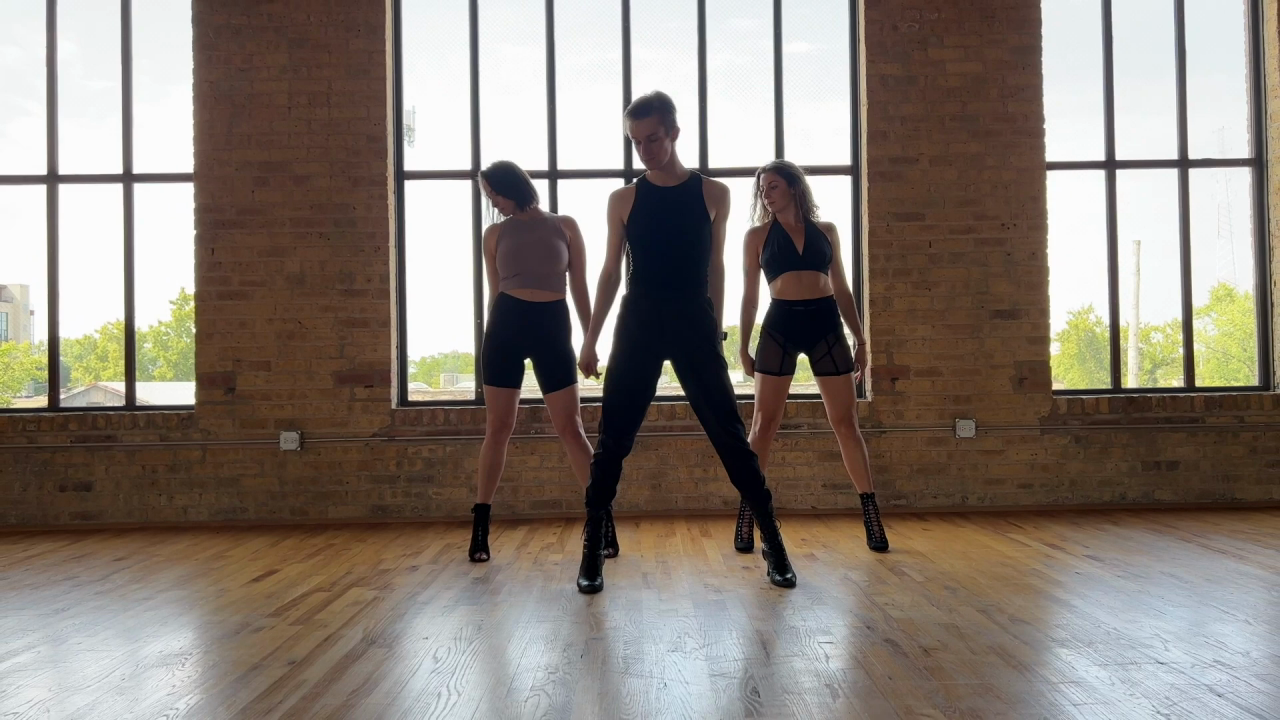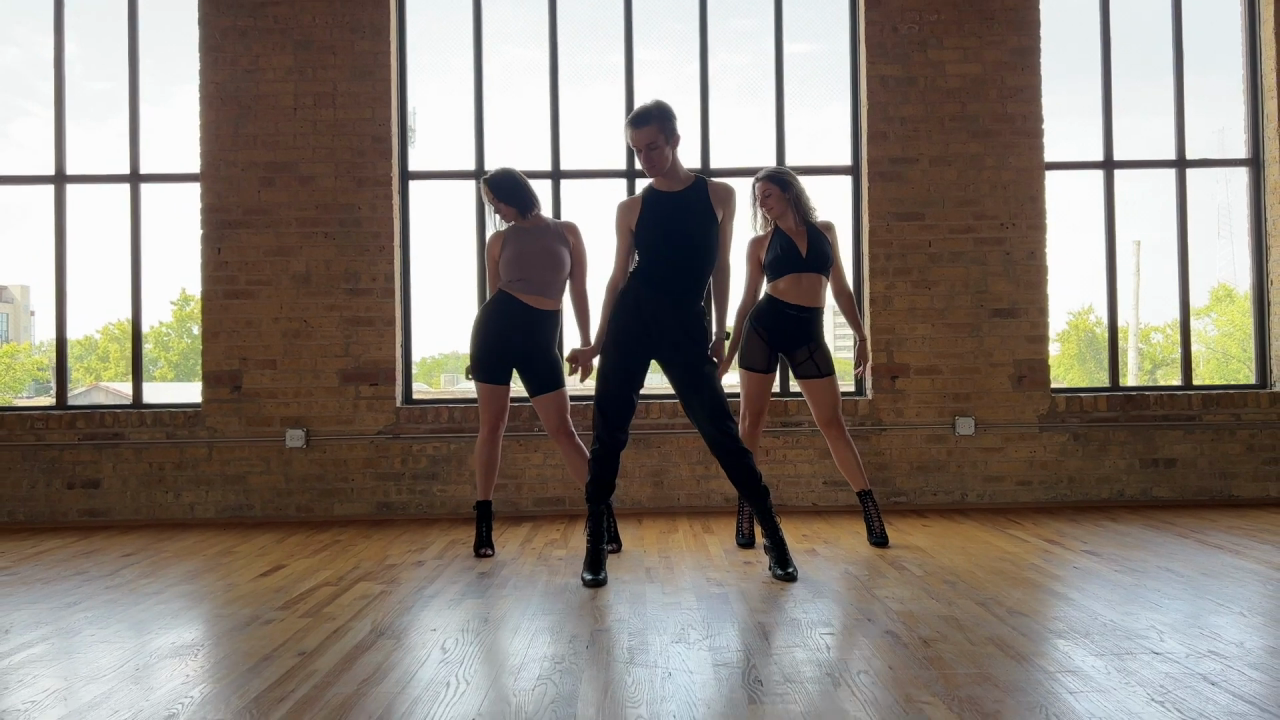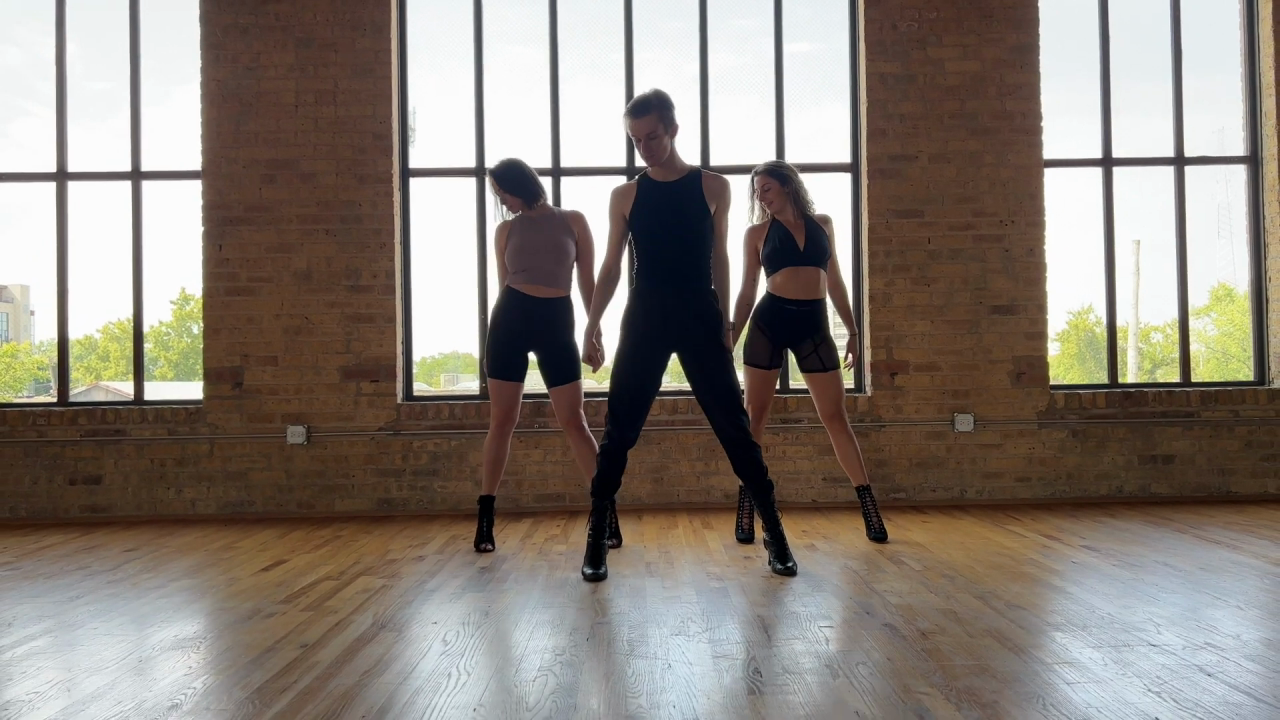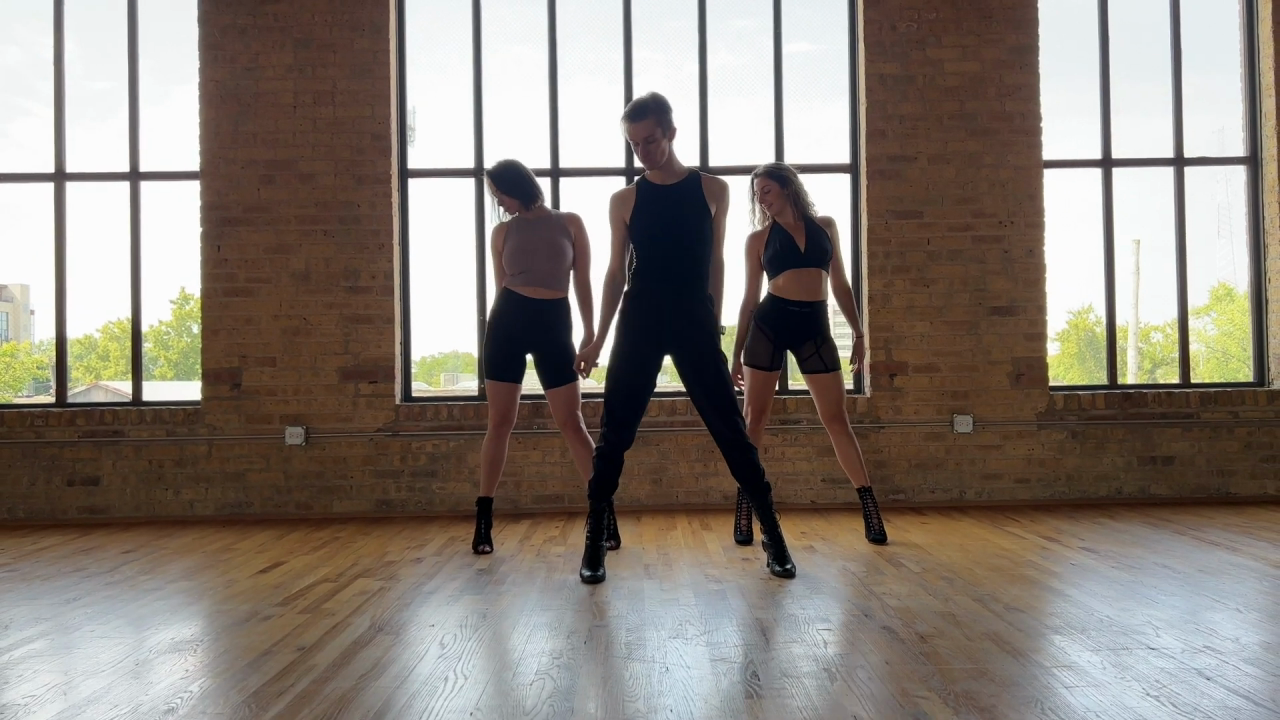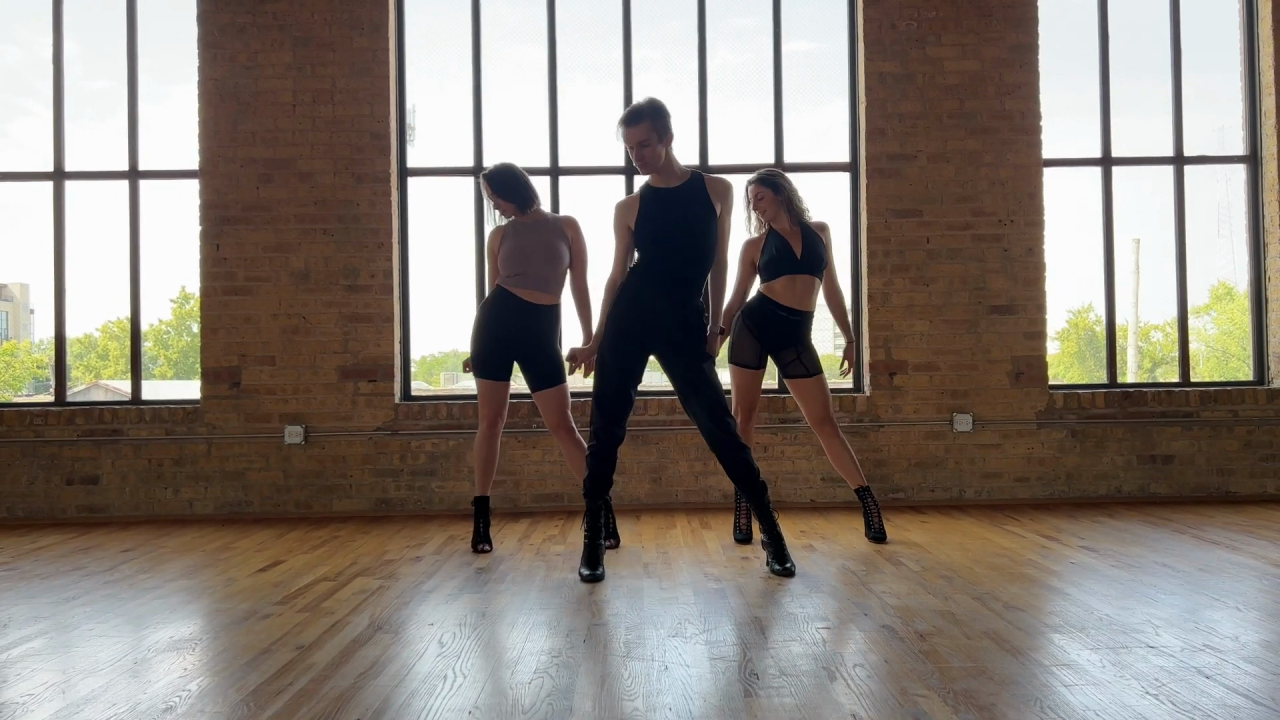
dt=0.4s
person 1, frame 1
left shoulder: (713, 194)
right shoulder: (623, 200)
left elbow: (714, 266)
right elbow: (611, 272)
left wrist: (718, 331)
right wrist: (591, 338)
left hip: (695, 322)
right hip: (639, 321)
left knee: (728, 434)
right knee: (614, 436)
left ankle: (772, 541)
right ankle: (592, 549)
person 1, frame 2
left shoulder: (719, 196)
right shoulder: (632, 209)
left elbow: (721, 267)
right elbow: (619, 276)
left wrist: (721, 332)
right wrist: (597, 343)
left hip: (687, 326)
right hip: (632, 320)
left knee: (720, 431)
right knee: (609, 430)
left ankle: (774, 537)
right ankle: (596, 544)
person 1, frame 3
left shoulder: (713, 188)
right shoulder: (625, 196)
left elbow: (719, 258)
right elbow: (611, 267)
left wrist: (725, 322)
right wrist: (591, 326)
left hip: (700, 316)
right hip: (645, 317)
left knee: (732, 425)
right knee: (620, 427)
left ankle: (774, 532)
right ankle: (596, 538)
person 1, frame 4
left shoulder: (713, 190)
right shoulder: (625, 201)
left elbow: (715, 262)
right elbow: (617, 271)
left wrist: (714, 325)
right wrist: (598, 339)
left hip: (694, 319)
right hip: (640, 320)
left knee: (728, 427)
right knee: (616, 429)
left ankle: (772, 534)
right ankle: (594, 540)
person 1, frame 5
left shoulder: (717, 191)
right shoulder: (629, 208)
left elbow: (719, 263)
right elbow: (618, 275)
left wrist: (716, 325)
right wrist: (595, 342)
left hip: (686, 323)
right hip: (630, 319)
left knee: (719, 426)
right knee: (606, 427)
left ankle: (771, 533)
right ankle: (593, 539)
person 2, frame 1
left shoulder: (564, 226)
right shoulder: (494, 234)
left elbow: (579, 285)
right elbow: (495, 290)
right wrist: (491, 342)
left hip: (552, 329)
right hip: (506, 325)
left knee: (570, 430)
right knee: (498, 429)
left ankle: (603, 521)
right ankle: (480, 528)
person 2, frame 2
left shoulder: (567, 232)
right shoulder: (499, 240)
left elbow: (579, 291)
right elbow: (493, 293)
left wrist: (587, 344)
right wrist: (477, 350)
left hip: (541, 337)
right hip: (498, 326)
left knee: (562, 431)
right knee: (491, 426)
left ankle: (605, 516)
right ankle: (483, 524)
person 2, frame 3
left shoulder: (572, 221)
right shoulder: (506, 230)
left elbow: (587, 279)
right elbow: (504, 284)
right wrist: (492, 340)
left hip: (556, 322)
right hip: (510, 319)
left knee: (573, 423)
right knee: (502, 421)
left ankle: (607, 512)
right ankle: (485, 519)
person 2, frame 4
left shoulder: (569, 223)
right shoulder: (503, 231)
left elbow: (582, 282)
right elbow: (501, 286)
left wrist: (590, 333)
right wrist: (492, 338)
left hip: (553, 325)
right hip: (508, 321)
left knee: (571, 424)
right knee: (499, 423)
left ankle: (605, 514)
right ankle: (483, 521)
person 2, frame 5
left shoulder: (567, 227)
right shoulder: (499, 235)
left elbow: (580, 285)
right elbow: (493, 288)
left wrist: (590, 338)
right wrist: (476, 346)
left hip: (542, 330)
right hip: (498, 321)
left knee: (562, 426)
right knee: (490, 422)
right ankle: (481, 520)
person 3, frame 1
left shoulder: (826, 231)
right shoulder: (757, 236)
left elbow: (842, 290)
right elbow: (750, 295)
left wrist: (861, 339)
right wrist: (743, 346)
left hip: (826, 329)
right hip: (779, 328)
left knee: (845, 423)
right knee: (764, 423)
left ankle: (872, 516)
right ankle: (746, 518)
person 3, frame 2
left shoulder: (825, 230)
right shoulder: (760, 243)
left elbow: (841, 288)
right elbow: (749, 300)
left wrist: (861, 335)
right wrist: (729, 353)
left hip: (809, 335)
right hip: (765, 328)
left knee: (833, 424)
right knee: (751, 421)
left ankle: (871, 511)
right ankle: (745, 514)
person 3, frame 3
left shoulder: (822, 224)
right shoulder: (757, 233)
left elbow: (835, 282)
right elbow: (747, 292)
left wrist: (853, 330)
right wrist: (729, 341)
left hip: (814, 326)
right hip: (769, 323)
left knee: (835, 418)
right knee: (755, 416)
left ankle: (869, 506)
right ankle: (746, 511)
person 3, frame 4
left shoulder: (825, 226)
right shoulder: (759, 238)
left elbow: (840, 284)
right elbow: (751, 298)
left wrist: (858, 331)
right wrist: (737, 353)
left hip: (815, 329)
right hip: (770, 325)
left knee: (836, 420)
right knee: (754, 418)
left ankle: (870, 508)
right ankle: (744, 511)
person 3, frame 5
left shoulder: (820, 231)
right shoulder: (754, 244)
left elbow: (832, 290)
right elbow: (736, 300)
left wrist: (849, 338)
left hip: (796, 337)
right hip: (754, 327)
left knee: (825, 423)
right knee: (743, 417)
left ankle: (869, 505)
right ankle: (742, 510)
